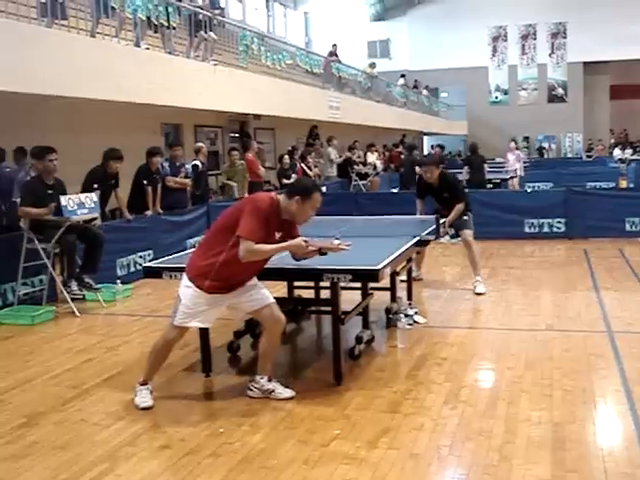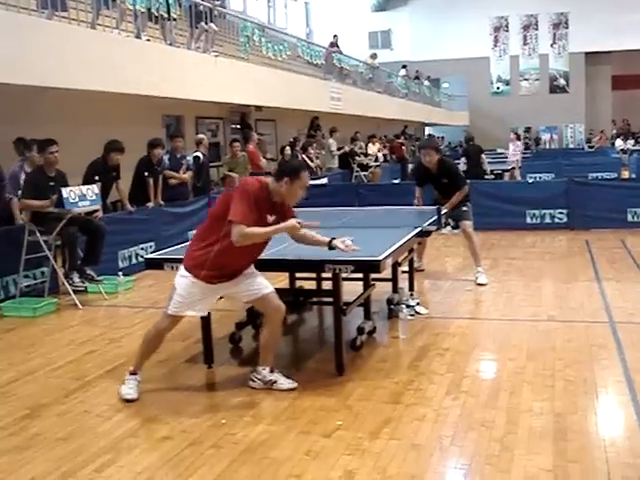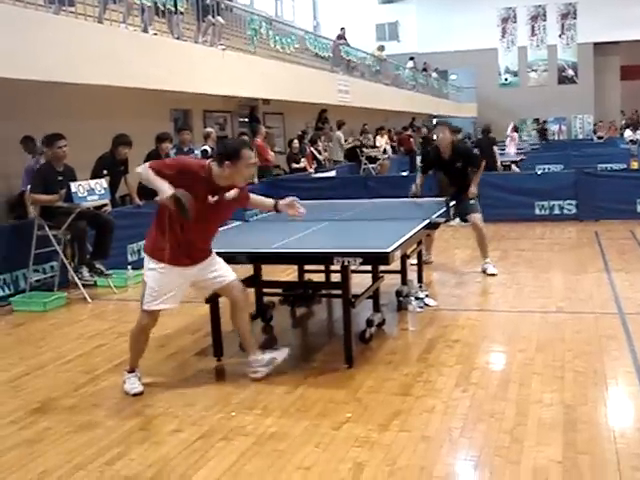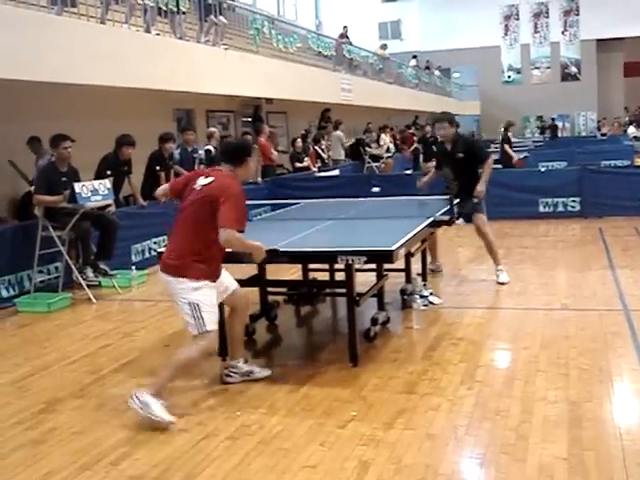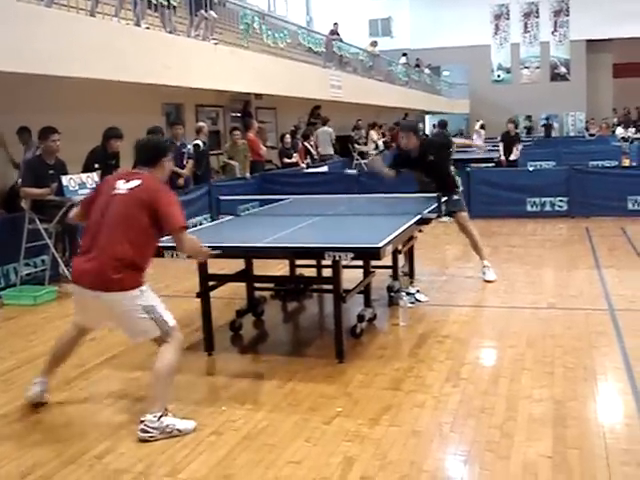
dt=0.5s
person 1, frame 1
left shoulder: (287, 217)
right shoulder: (259, 205)
left elbow: (298, 253)
right elbow: (246, 252)
left wrist: (323, 248)
right wrist: (287, 245)
left hip: (241, 281)
right hip: (204, 278)
left knee: (276, 321)
right knee: (174, 334)
left ankle: (261, 382)
right ankle: (144, 385)
person 1, frame 2
left shoulder: (281, 203)
right shoulder: (248, 190)
left elbow: (298, 233)
right elbow: (238, 237)
left wrist: (330, 242)
right wrist: (279, 227)
left hip: (239, 271)
right hip: (201, 269)
left knee: (276, 309)
right knee: (166, 324)
left ankle: (263, 373)
right ankle: (133, 374)
person 1, frame 3
left shoulder: (235, 187)
right shoulder: (187, 168)
left elbow: (247, 200)
right elbow: (143, 170)
left wrist: (278, 205)
right wrist: (162, 186)
left hip: (202, 256)
right hip: (165, 257)
left knee: (239, 294)
right knee: (147, 320)
left ankle: (256, 359)
right ankle: (132, 372)
person 1, frame 4
left shoulder: (202, 177)
right shoulder: (231, 189)
left elbow: (164, 192)
right elbow: (227, 238)
right wrist: (254, 248)
left hip: (200, 264)
right hip: (188, 272)
left knee: (241, 303)
right knee: (205, 343)
left ankle: (236, 366)
right ankle: (149, 396)
person 1, frame 5
left shoulder: (110, 183)
right shoulder: (159, 192)
left elbow: (75, 216)
right elbow: (185, 244)
right wrist: (200, 252)
left hip: (82, 277)
right hip: (118, 284)
left knee: (80, 327)
right knee: (172, 339)
left ankle: (41, 385)
right ankle: (155, 419)
person 2, frame 1
left shoulder: (450, 179)
right shoulder: (422, 180)
left elbow: (460, 204)
right elbow: (420, 198)
left wrist: (447, 222)
right wrist: (420, 212)
left hip: (460, 211)
right hip: (440, 211)
left knee: (468, 239)
left ankle: (478, 280)
right ankle: (417, 271)
person 2, frame 2
left shoulder: (449, 167)
right shoulder: (420, 168)
left elbow: (464, 188)
right elbow: (419, 186)
left wrist: (448, 206)
right wrist: (418, 198)
left hip: (458, 202)
right hip: (439, 202)
left knee: (467, 230)
left ankle: (480, 270)
right ankle: (418, 262)
person 2, frame 3
left shoulder: (463, 150)
right shoulder: (431, 154)
left elbow: (481, 164)
right elbow: (423, 172)
left wrist: (474, 185)
right wrist: (417, 185)
left hip: (464, 194)
left knee: (478, 224)
left ankle: (486, 262)
person 2, frame 4
left shoulder: (468, 144)
right shoulder: (440, 149)
left elbow: (488, 161)
left wrist: (482, 184)
right wrist: (426, 179)
left hip: (470, 194)
right hip: (450, 194)
left knee: (481, 227)
left ankle: (499, 268)
right ankle: (435, 263)
person 2, frame 5
left shoulder: (434, 143)
right shoulder: (401, 156)
left elbow: (451, 142)
right elbow: (391, 174)
right wrist: (378, 166)
left hip: (448, 190)
right hip: (426, 193)
left knee: (464, 224)
left ankle: (485, 264)
person 3, frame 1
left shoulder: (59, 183)
right shoulder: (31, 185)
right elbow: (22, 211)
right wrist: (46, 211)
left hip: (61, 222)
right hip: (42, 227)
left knee: (96, 235)
right knee: (69, 240)
left ankle: (83, 275)
right ankle: (70, 280)
person 3, frame 2
left shoulder: (61, 175)
right shoulder: (33, 177)
right elbow: (23, 204)
right wrist: (47, 203)
left hip: (63, 215)
right hip: (44, 219)
left knee: (97, 227)
right knee: (71, 232)
left ankle: (85, 267)
right ankle: (71, 272)
person 3, frame 3
left shoulder: (69, 170)
right shoulder: (42, 171)
right elbow: (33, 198)
right wrist: (56, 198)
left hip: (72, 209)
right hip: (53, 213)
left knee: (106, 221)
right knee: (80, 226)
left ankle: (94, 261)
right ankle: (81, 266)
person 3, frame 4
left shoulder: (73, 171)
right shoulder: (46, 171)
right elbow: (37, 199)
right wrist: (60, 198)
left hip: (76, 210)
right hip: (57, 214)
left knee: (110, 222)
right knee: (84, 227)
left ankle: (99, 262)
right ankle: (85, 267)
person 3, frame 5
left shoulder: (60, 163)
right shoulder: (32, 164)
right elbow: (24, 192)
right wrist: (48, 191)
left hip: (62, 201)
right hip: (43, 206)
right knee: (70, 220)
right ankle: (72, 261)
